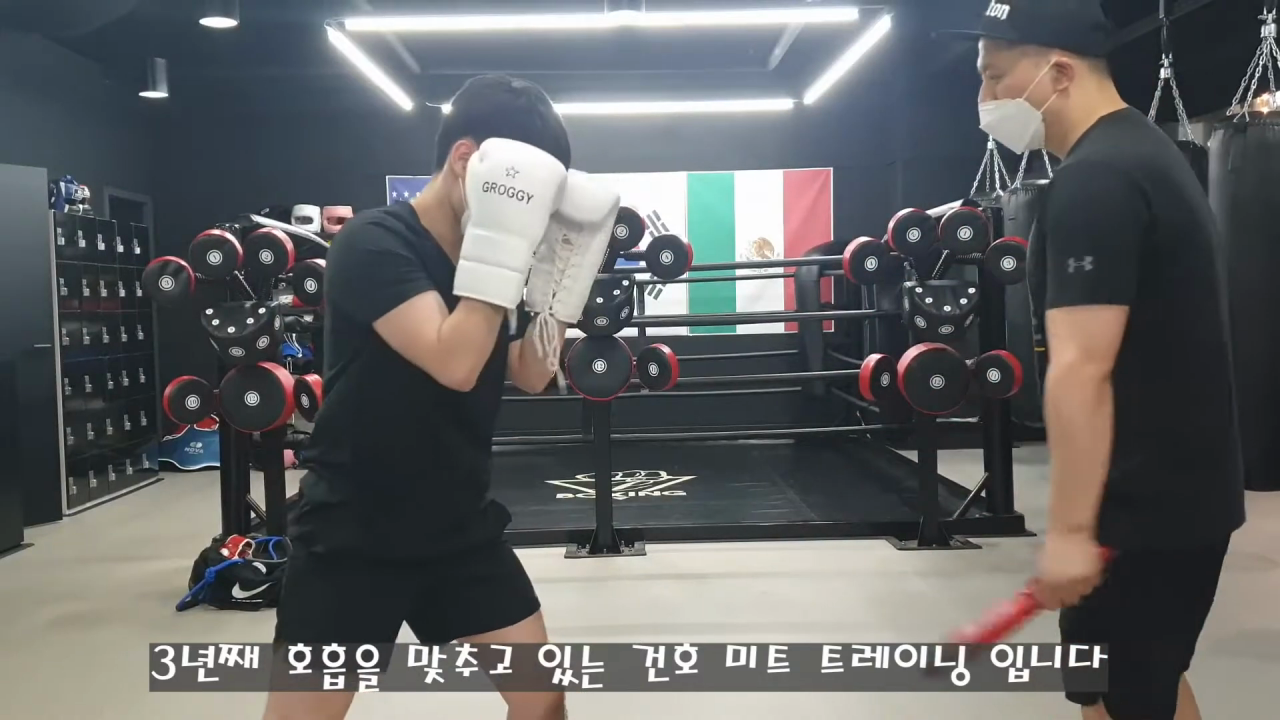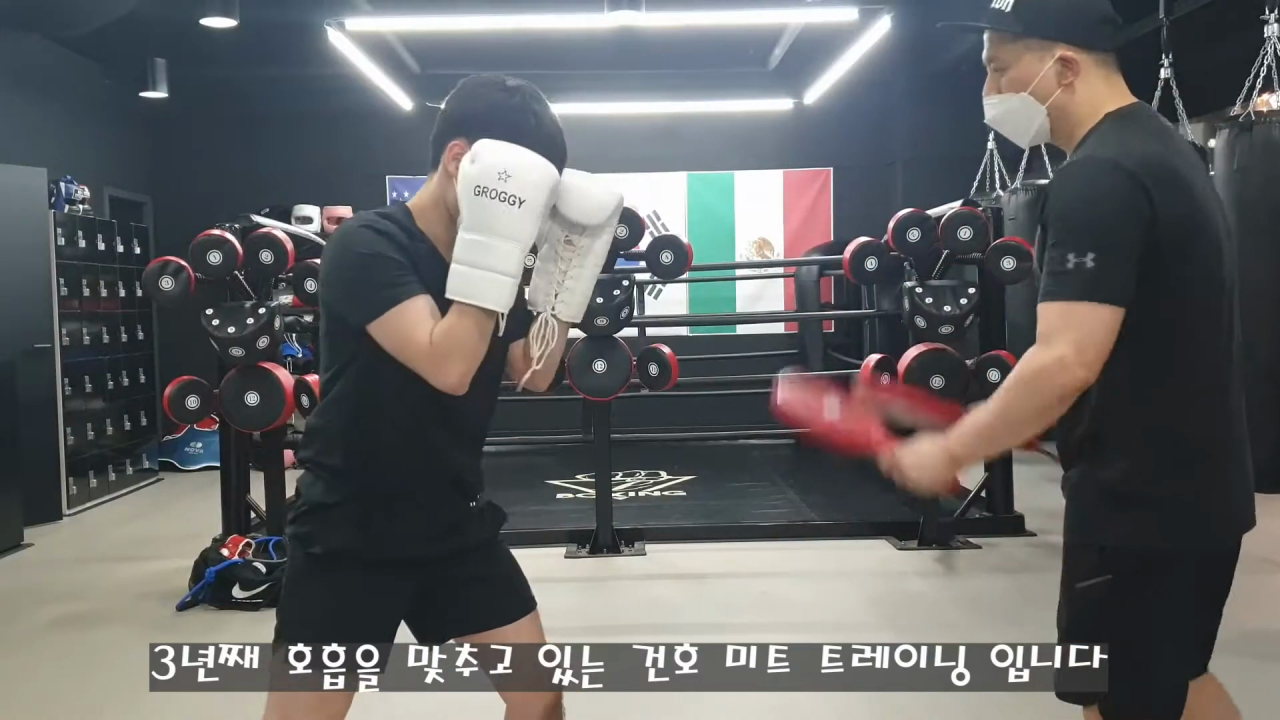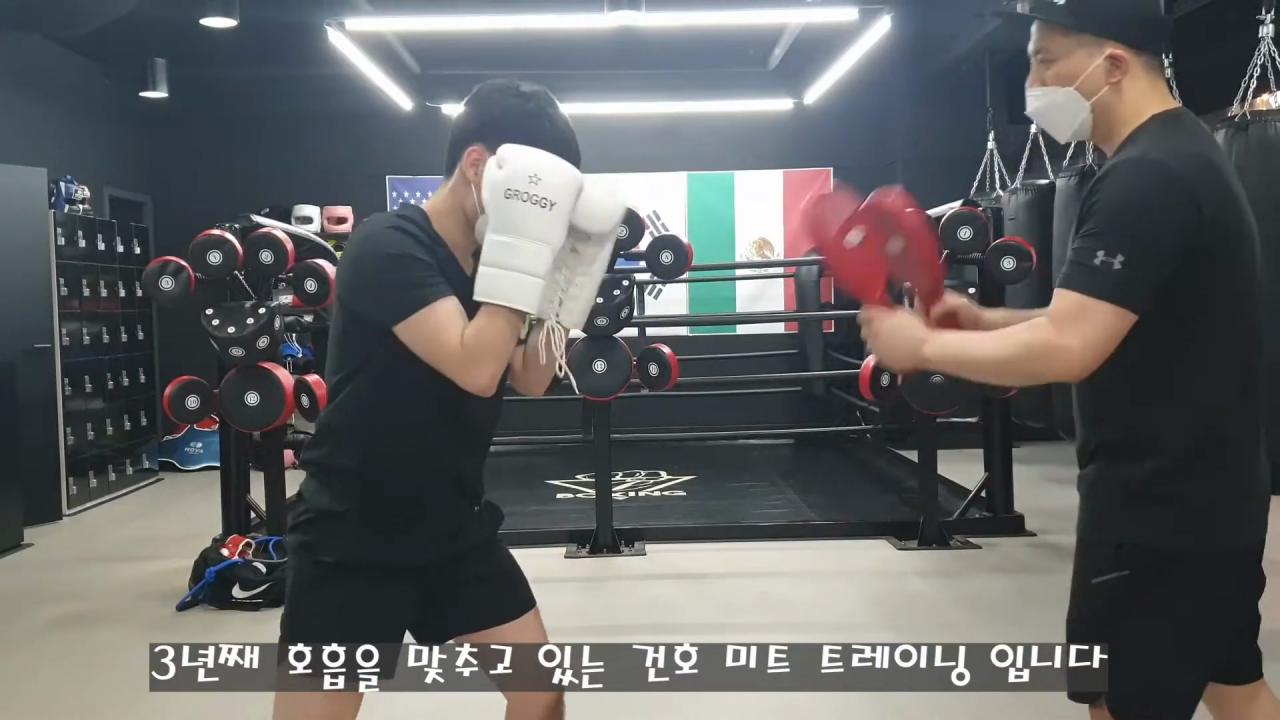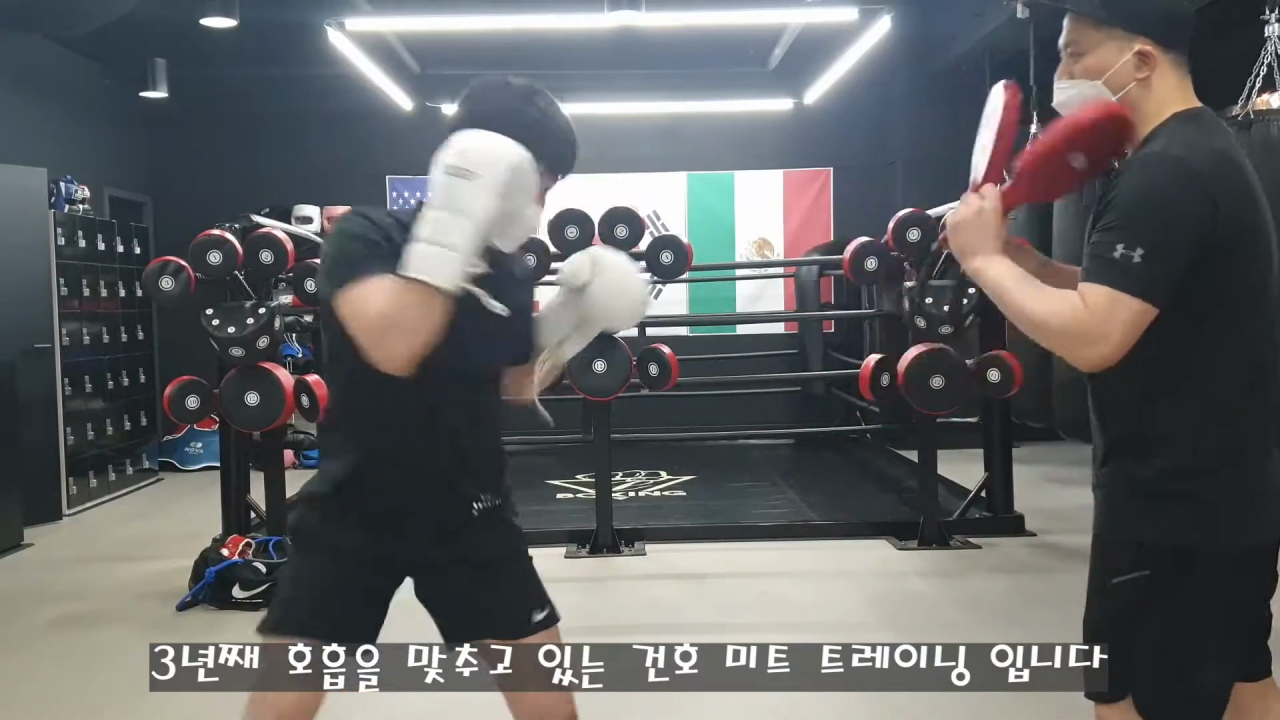
dt=0.2s
person 1, frame 1
left shoulder: (1093, 181)
right shoulder: (1137, 156)
left elbow: (1082, 371)
left wrist: (1069, 528)
left hip: (1143, 502)
right hip: (1175, 484)
person 1, frame 2
left shoulder: (1098, 178)
right shoulder: (1155, 151)
left elbow: (1068, 361)
left wrist: (948, 453)
right wrist: (986, 424)
left hip: (1139, 497)
right hip: (1192, 483)
person 1, frame 3
left shoulder: (1145, 179)
right shoulder: (1178, 157)
left elbow: (1069, 349)
left wrist: (923, 348)
right wrist: (985, 321)
left hip: (1157, 497)
right hip: (1207, 487)
person 1, frame 4
left shoulder: (1166, 173)
right shoulder: (1191, 157)
left elbow: (1093, 337)
right elbow: (1115, 301)
left wrist: (982, 258)
right wrist: (1014, 255)
left hip: (1176, 497)
right hip: (1219, 488)
person 2, frame 1
left shoulder: (482, 253)
right shoulder: (372, 243)
left elbow: (531, 374)
right elbow: (453, 364)
left wrist: (569, 255)
right wrist: (505, 242)
left hip: (460, 526)
right hip: (353, 532)
person 2, frame 2
left shoulder: (478, 254)
right shoulder: (368, 245)
left elbow: (533, 373)
right elbow: (448, 367)
left wrist: (571, 259)
right wrist: (496, 243)
left hip: (455, 525)
right hip: (350, 532)
person 2, frame 3
left shoulder: (487, 258)
right shoulder: (387, 247)
left elbow: (532, 378)
right elbow: (476, 368)
left wrist: (576, 263)
right wrist: (524, 246)
left hip: (454, 527)
right hip: (354, 536)
person 2, frame 4
left shoulder: (509, 271)
right shoulder: (365, 237)
right elbow: (393, 349)
left wrist: (572, 318)
right wrist: (455, 223)
left hip: (470, 526)
right hip: (352, 524)
